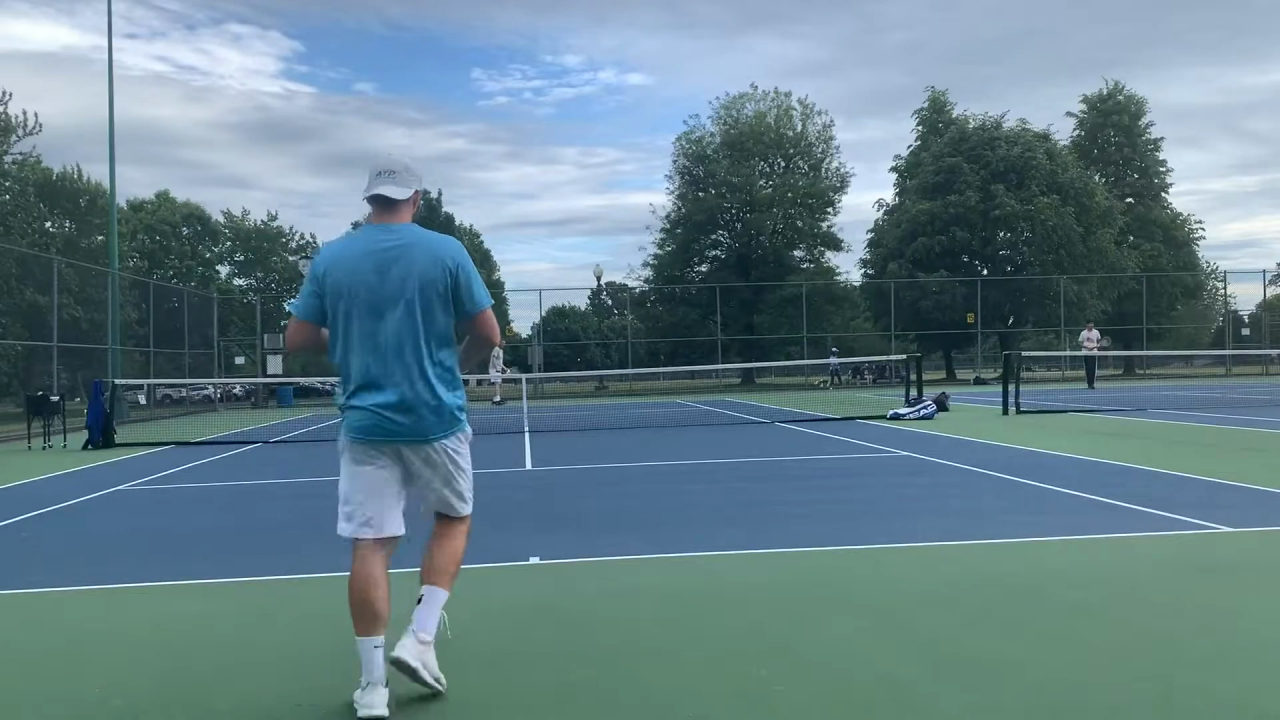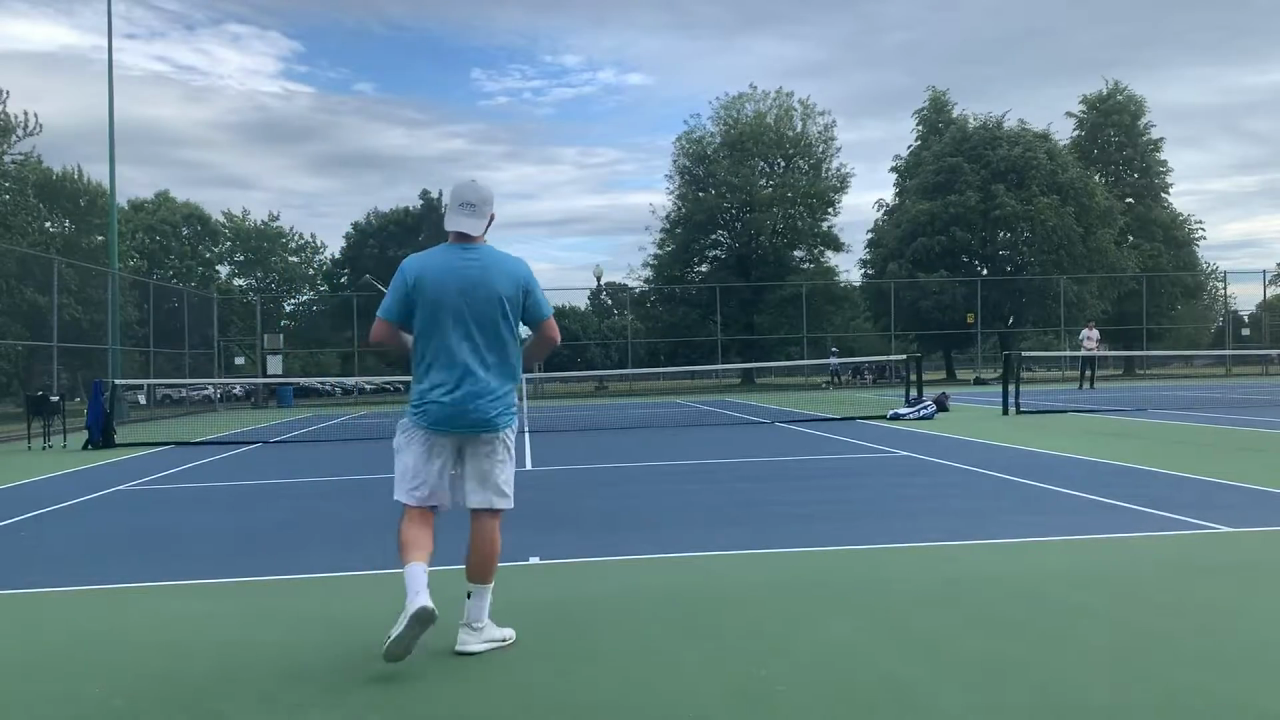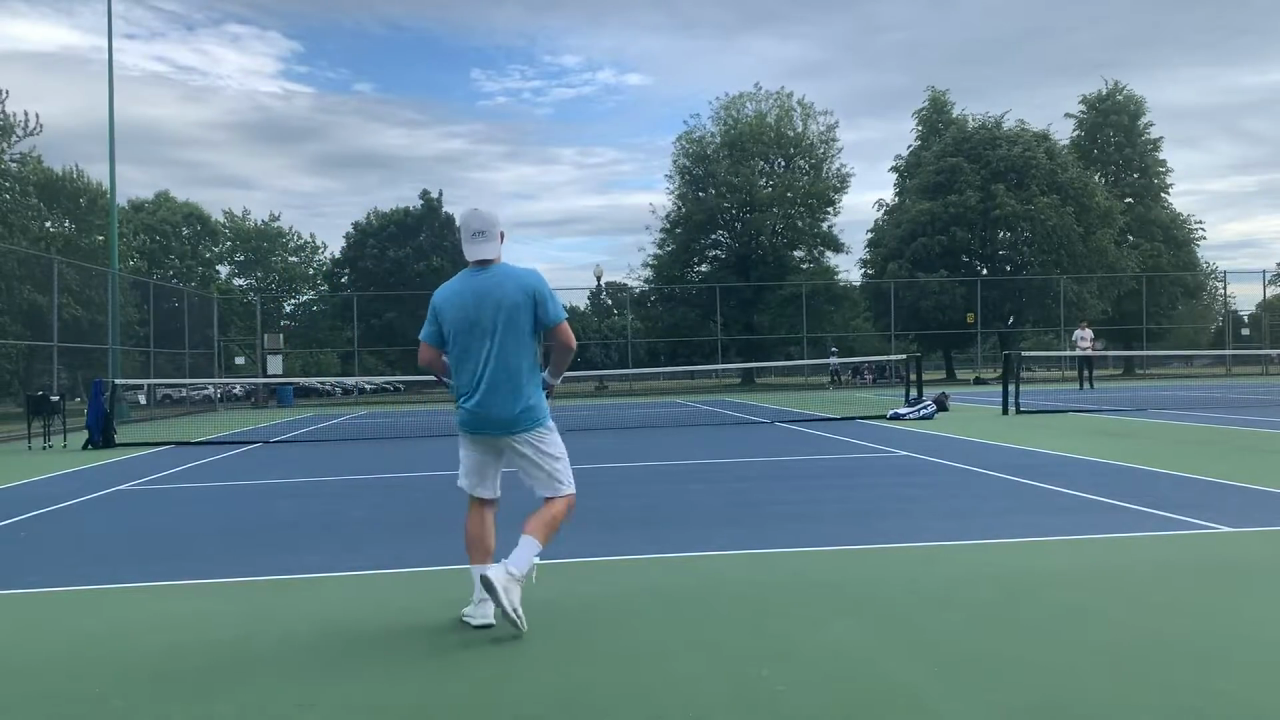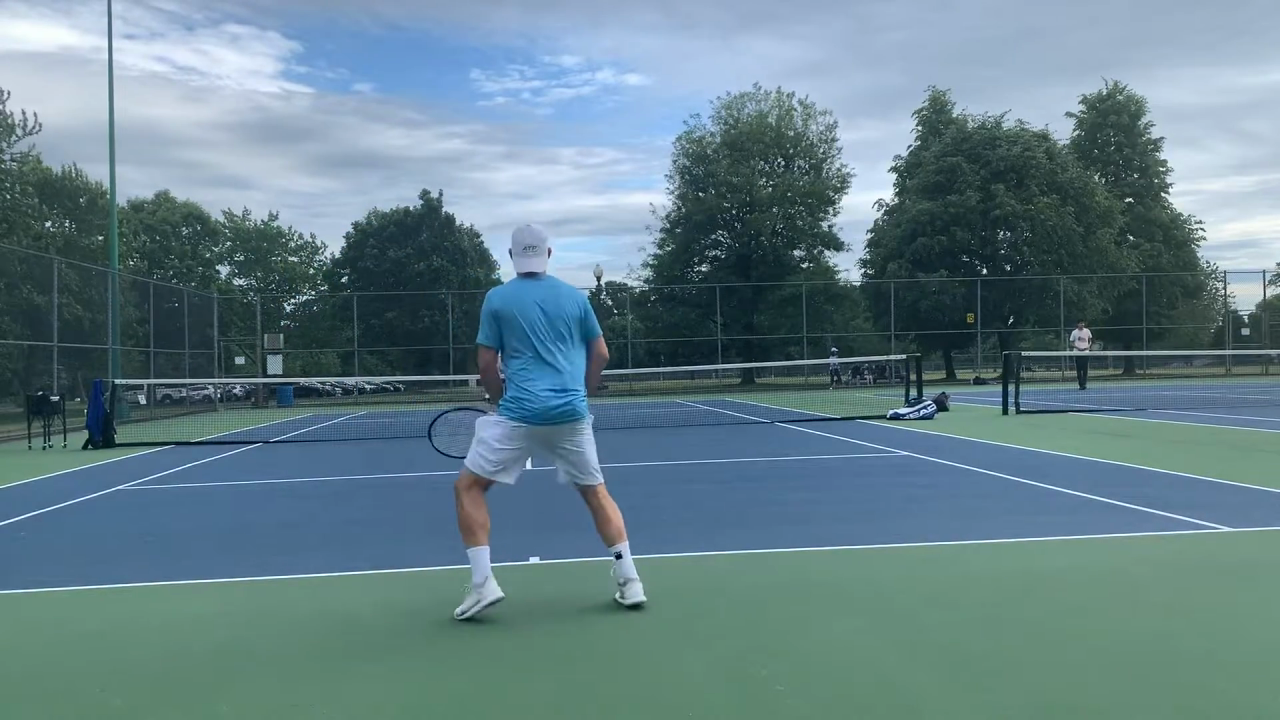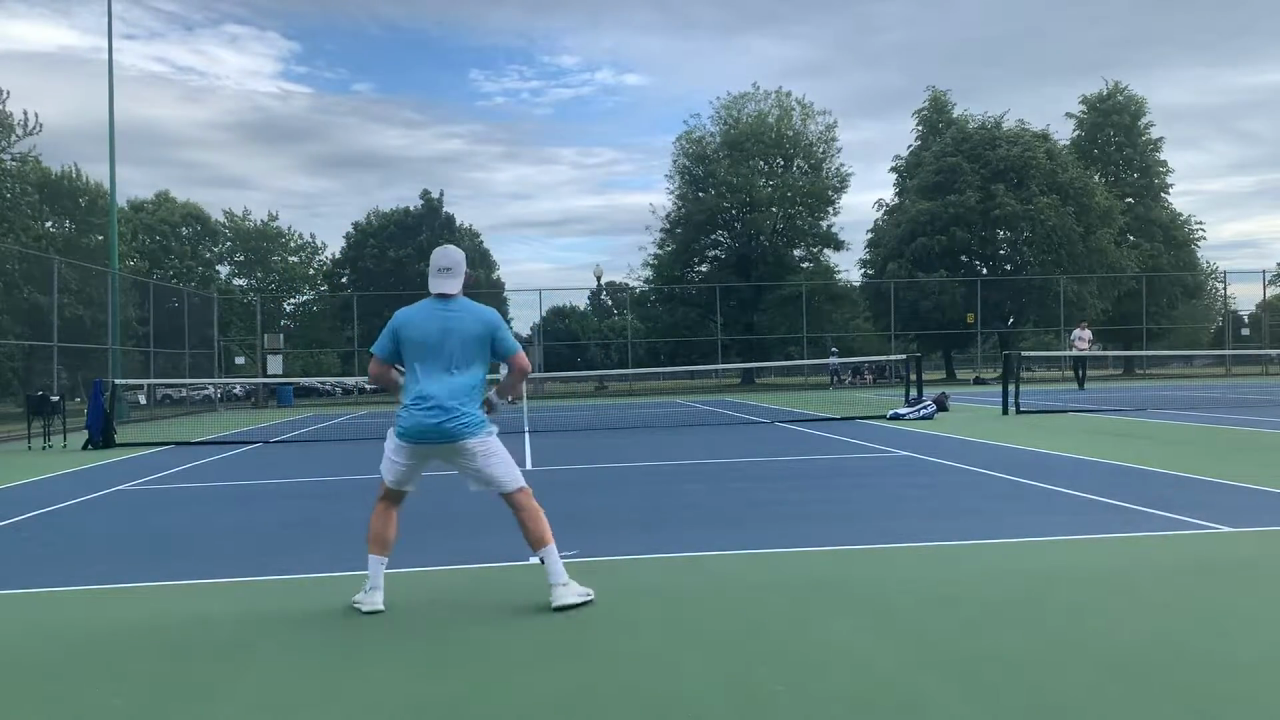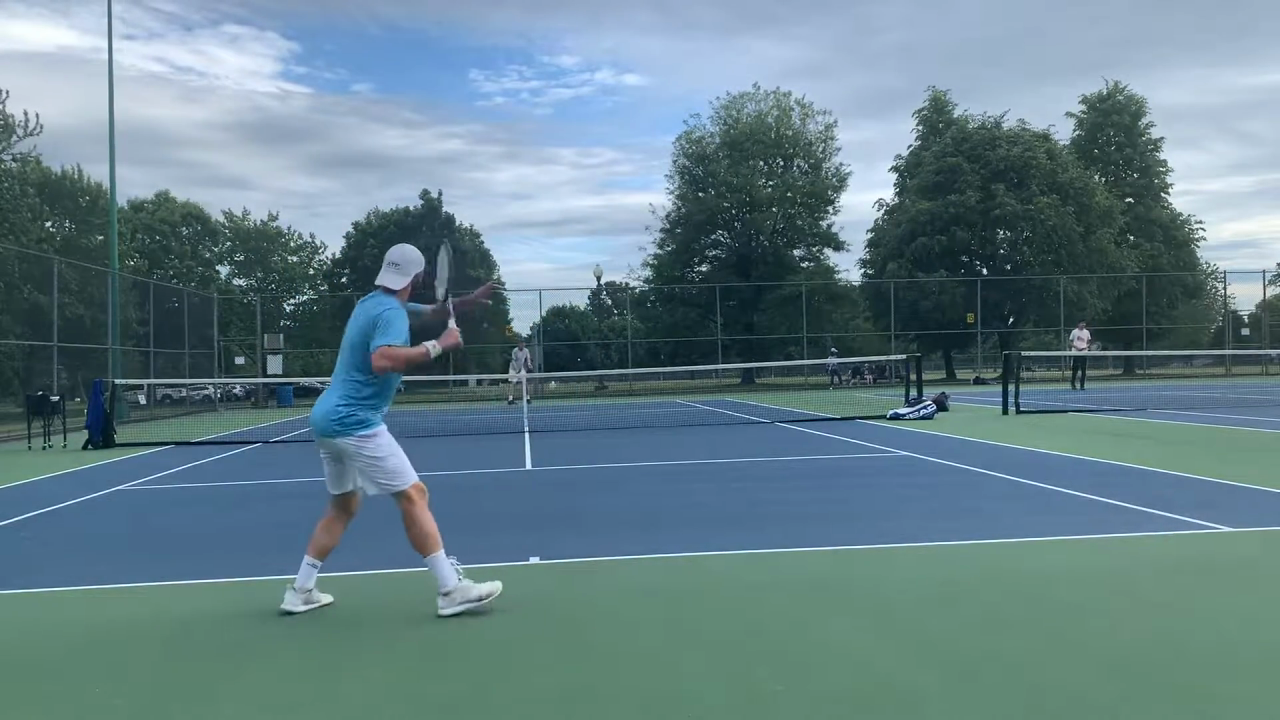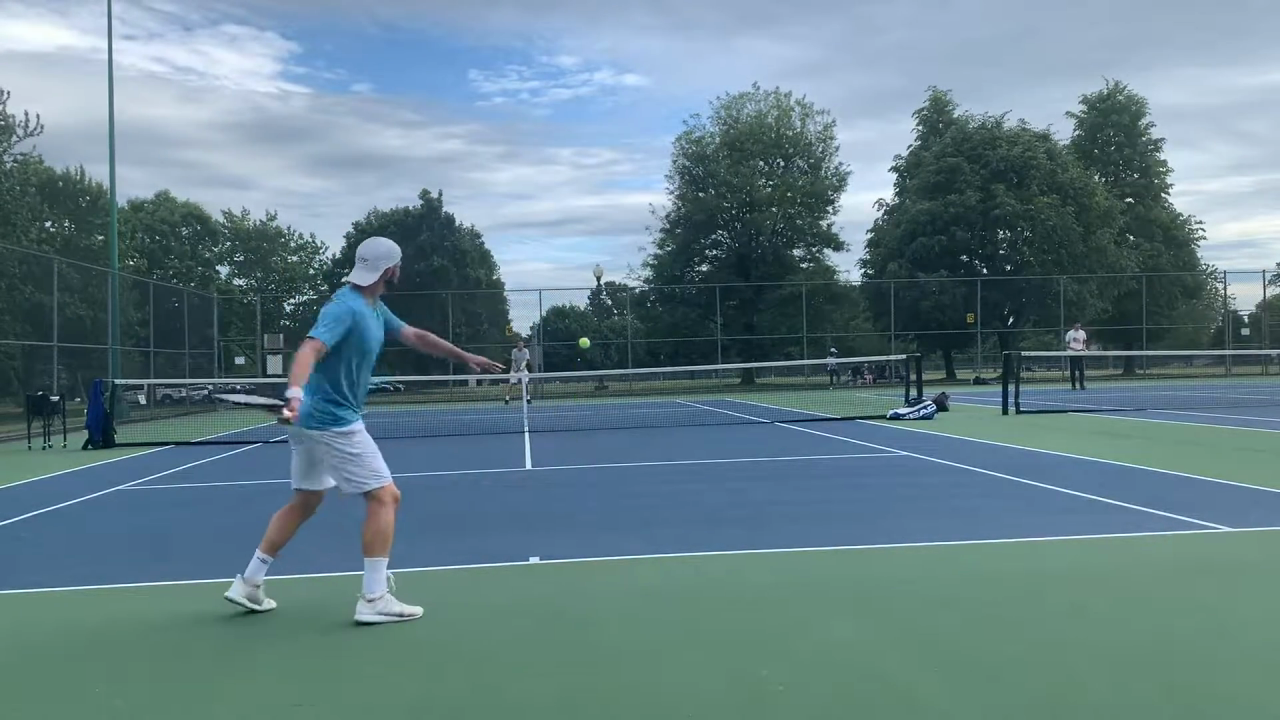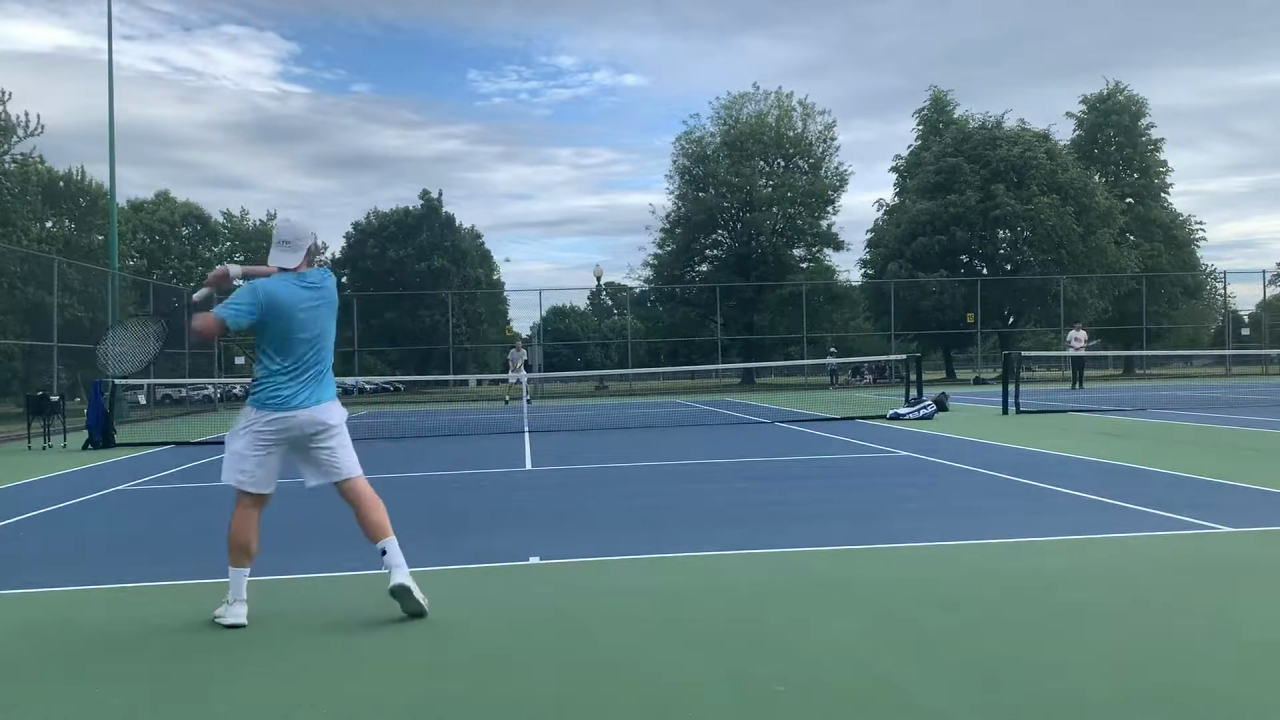
dt=0.5s
person 1, frame 1
left shoulder: (329, 257)
right shoulder: (446, 251)
left elbow: (297, 338)
right elbow: (488, 334)
left hip: (365, 423)
right hip: (437, 419)
left knee: (371, 545)
right knee: (453, 521)
right ankle: (419, 639)
person 1, frame 2
left shoulder: (414, 268)
right shoulder: (514, 271)
left elbow: (380, 335)
right elbow: (550, 337)
left hip: (431, 414)
right hip: (492, 415)
left knee: (417, 512)
right knee: (486, 515)
left ankle: (418, 598)
right ankle: (475, 624)
person 1, frame 3
left shoulder: (444, 295)
right shoulder: (529, 281)
left elbow: (427, 360)
right elbow: (566, 343)
right wrist: (551, 378)
left hip: (473, 418)
right hip: (526, 416)
left knee: (480, 503)
right knee: (560, 498)
left ankle: (482, 601)
right ankle: (508, 573)
person 1, frame 4
left shoulder: (497, 299)
right shoulder: (575, 297)
left elbow: (486, 364)
right elbow: (600, 356)
left wrist: (502, 402)
left hip: (519, 414)
right hip: (571, 413)
left knee: (468, 487)
right knee: (596, 493)
left ankle: (483, 581)
right ankle: (629, 582)
person 1, frame 5
left shoulder: (403, 318)
right shoulder: (487, 317)
left elbow: (376, 373)
right elbow: (522, 367)
right wrist: (495, 398)
left hip: (413, 429)
right hip: (467, 429)
left knee: (388, 500)
right knee: (521, 498)
left ankle: (373, 590)
right ankle: (561, 584)
person 1, frame 6
left shoulder: (375, 303)
right shoulder: (390, 313)
left elbow: (429, 313)
right elbow: (382, 363)
left wrist: (472, 299)
right wrist: (436, 347)
left hip: (328, 421)
right hip: (355, 424)
left knee: (344, 507)
right knee: (413, 496)
left ankle: (301, 590)
right ankle: (451, 589)
person 1, frame 7
left shoulder: (374, 309)
right shoulder: (345, 308)
left elbow: (415, 337)
right elbow: (309, 351)
left wrist: (466, 358)
right wrist: (295, 393)
left hip: (315, 420)
right hip: (333, 422)
left knee: (302, 502)
right knee: (385, 498)
left ankle: (249, 583)
right ankle: (373, 598)
person 1, frame 8
left shoulder: (260, 292)
right shoulder: (325, 282)
left elbow: (202, 328)
left wrist: (211, 314)
right wrist: (236, 272)
left hip: (269, 414)
right hip: (321, 409)
left knee: (248, 504)
right knee: (359, 489)
left ankle: (235, 603)
right ankle: (399, 570)
